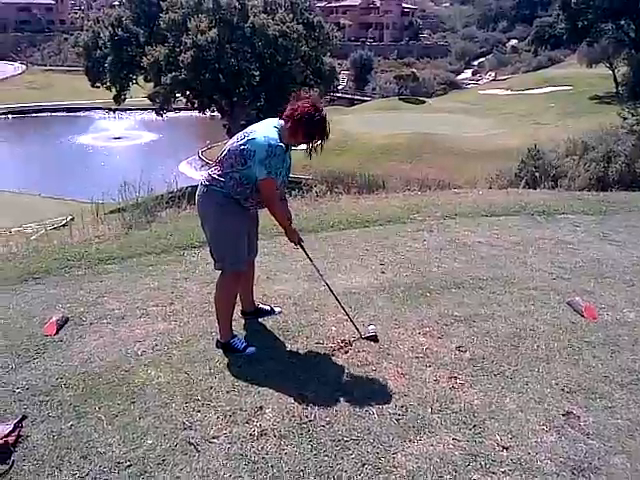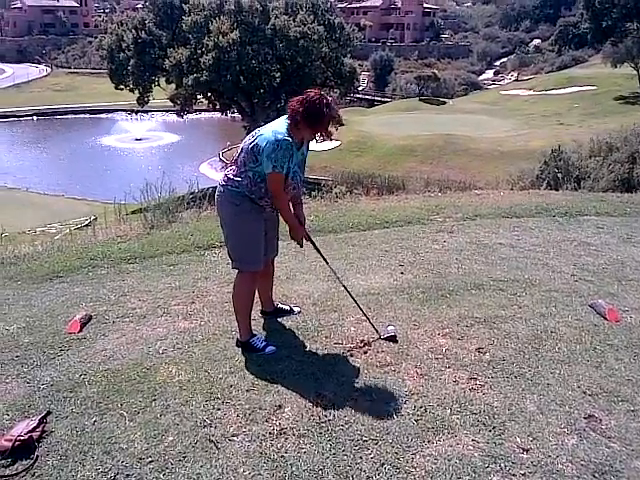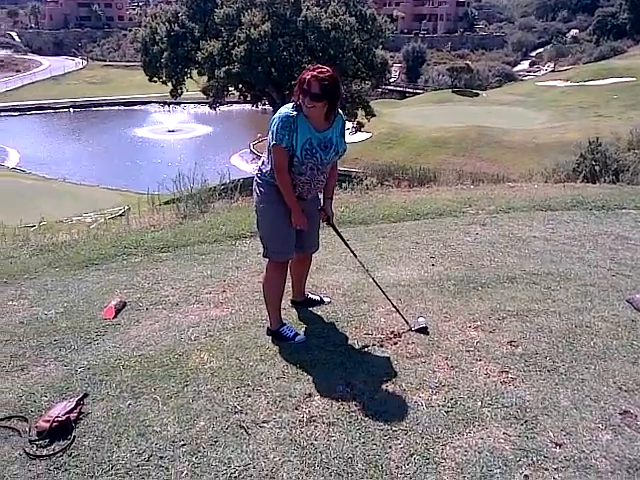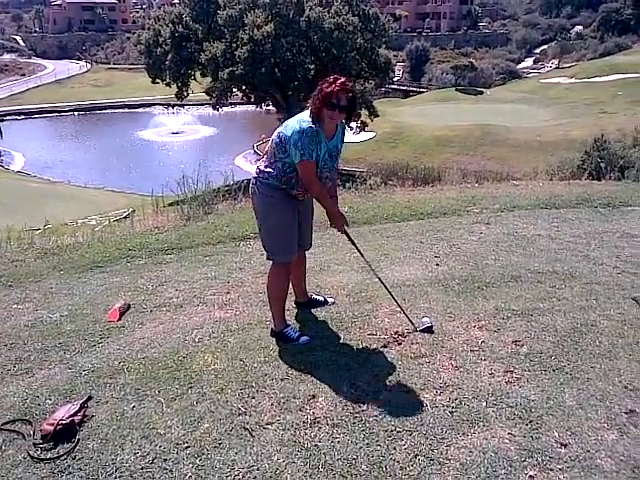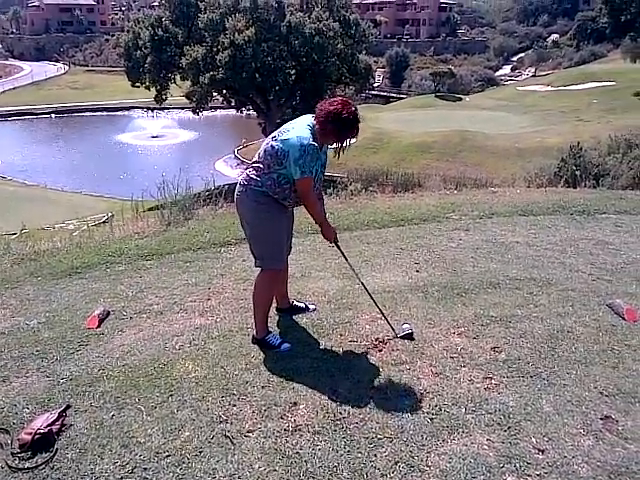
dt=1s
person 1, frame 1
left shoulder: (276, 129)
right shoulder: (269, 145)
left elbow: (276, 184)
right elbow: (270, 197)
left wrist: (285, 210)
right wrist: (288, 229)
left hip: (241, 200)
right hip: (220, 202)
left knee: (247, 257)
right knee: (233, 269)
left ankle: (249, 307)
right ankle: (225, 337)
person 1, frame 2
left shoulder: (298, 135)
right shoulder: (279, 141)
left elbow: (294, 178)
right elbow: (277, 191)
left wrist: (299, 211)
right wrist: (294, 226)
left hip: (262, 202)
right hip: (239, 202)
left knee: (267, 258)
right knee: (250, 268)
left ankle: (268, 307)
right ankle: (245, 336)
person 1, frame 3
left shoulder: (337, 121)
right shoulder: (287, 118)
left elbow: (332, 164)
right elbow: (280, 169)
left wrist: (327, 201)
right wrist: (295, 210)
left hip: (308, 195)
right hip: (275, 193)
left knee: (305, 250)
right knee: (279, 258)
left ankle: (299, 296)
right ankle: (275, 324)
person 1, frame 4
left shoulder: (338, 128)
right shoulder: (304, 130)
left elbow: (330, 167)
right elbow: (310, 181)
left wrist: (334, 201)
right wrist: (333, 213)
left hip: (298, 192)
right hip: (273, 192)
left knee: (299, 249)
right knee: (283, 259)
left ankle: (302, 297)
right ankle: (279, 325)
person 1, frame 5
left shoulder: (314, 126)
right shoulder: (305, 145)
left elbow: (313, 179)
right elbow: (306, 194)
left wrist: (320, 203)
right wrist: (325, 226)
left hip: (277, 197)
right hip: (259, 200)
left knee: (281, 255)
right knee: (271, 266)
left ankle: (284, 303)
right ankle: (261, 333)
